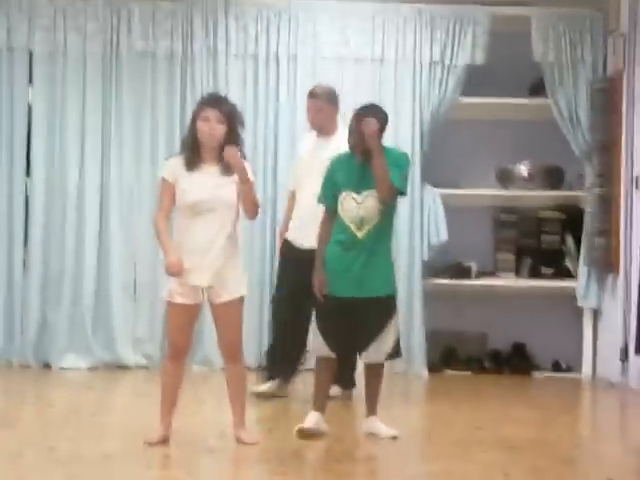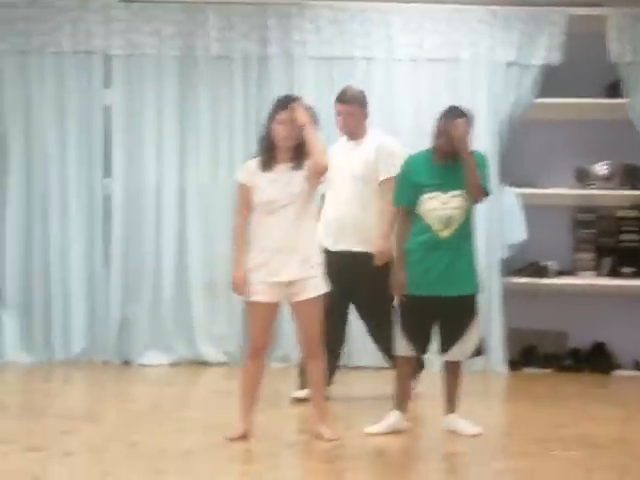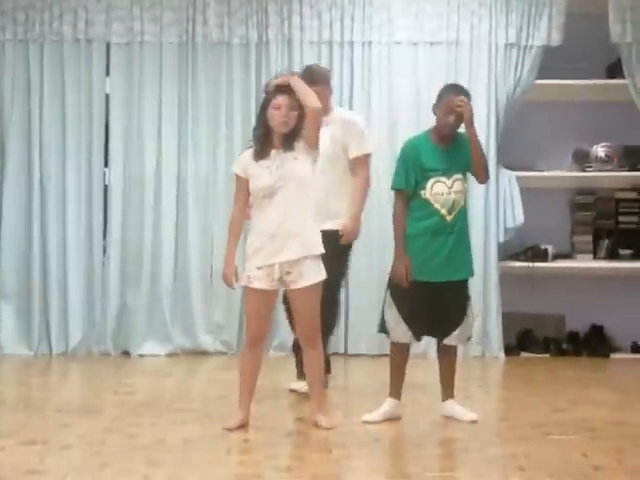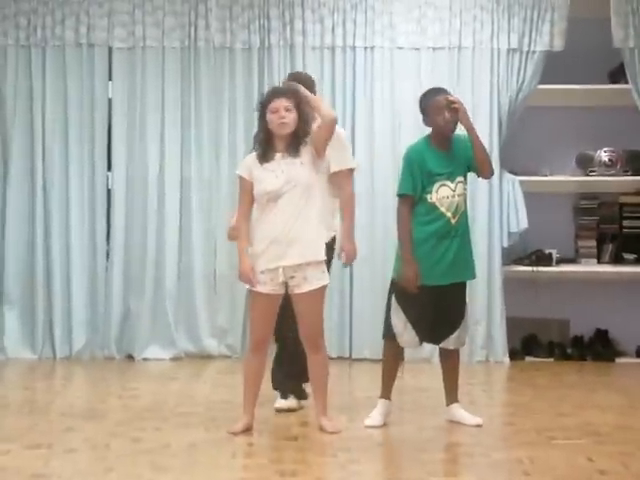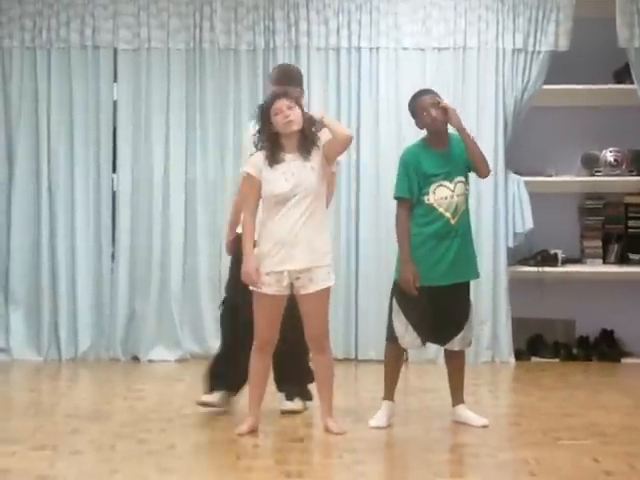
dt=0.3s
person 1, frame 1
left shoulder: (238, 168)
right shoulder: (176, 167)
left elbow: (252, 213)
right elbow: (161, 215)
left wrist: (242, 174)
right wrist: (169, 251)
left hip: (226, 271)
right hip: (186, 270)
left knee: (233, 351)
right knee: (176, 350)
left ankle: (240, 424)
right ankle: (165, 425)
person 1, frame 2
left shoulder: (308, 168)
right shoulder: (252, 170)
left elbow: (322, 163)
right elbow: (241, 220)
left wrist: (306, 119)
right wrist: (238, 265)
left hip: (304, 268)
right hip: (263, 269)
left knee: (313, 347)
right knee: (256, 348)
left ankle: (321, 420)
right ankle: (245, 421)
person 1, frame 3
left shoulder: (305, 148)
right shoulder: (249, 159)
left elbow: (316, 108)
right elbow: (239, 211)
left wrist: (292, 79)
right wrist: (229, 257)
left hip: (302, 254)
right hip: (261, 256)
left knee: (310, 336)
right knee: (254, 337)
left ankle: (319, 409)
right ankle: (243, 410)
person 1, frame 4
left shoulder: (310, 153)
right shoulder: (252, 163)
left elbow: (330, 119)
right elbow: (243, 214)
left wrist: (306, 94)
right wrist: (243, 256)
left hip: (306, 258)
right hip: (265, 260)
left knee: (313, 340)
right knee: (258, 341)
left ankle: (322, 413)
right ankle: (248, 414)
person 1, frame 5
left shoulder: (319, 155)
right shoulder: (260, 161)
left elbow: (346, 136)
right elbow: (248, 212)
left wrist: (320, 119)
right wrist: (247, 257)
left hip: (312, 260)
right hip: (271, 260)
left knee: (319, 340)
right knee: (263, 342)
left ankle: (327, 414)
right ankle: (253, 415)
person 2, frame 1
left shoulder: (396, 159)
right shoulder: (338, 164)
left elbow: (385, 196)
right elbow: (328, 218)
left wrist: (373, 147)
right wrist: (318, 265)
left hip: (375, 276)
right hip: (337, 273)
left knee: (375, 350)
right knee: (326, 346)
left ankle: (371, 417)
right ankle: (317, 414)
person 2, frame 2
left shoulder: (474, 161)
right shoulder: (414, 164)
left elbow: (477, 196)
right elbow: (403, 218)
left wrist: (464, 149)
right wrist: (398, 266)
left hip: (458, 275)
right hip: (417, 273)
left knee: (456, 347)
right knee: (407, 345)
left ankle: (452, 414)
right ankle: (399, 413)
person 2, frame 3
left shoulder: (466, 144)
right shoulder: (414, 148)
left elbow: (482, 177)
right elbow: (400, 203)
left wrist: (471, 128)
right wrist: (400, 254)
left hip: (454, 259)
right hip: (416, 258)
left knee: (450, 332)
right knee: (401, 331)
left ankle: (448, 400)
right ankle: (393, 400)
person 2, frame 4
left shoulder: (463, 145)
right shoulder: (417, 153)
left elbow: (487, 172)
right elbow: (404, 208)
left wrist: (469, 125)
right wrist: (407, 260)
left hip: (454, 262)
right hip: (420, 262)
left knee: (452, 336)
right knee: (397, 334)
left ankle: (452, 404)
right ankle: (384, 402)
person 2, frame 5
left shoulder: (461, 146)
right shoulder: (412, 156)
left elbow: (484, 171)
right elbow: (403, 212)
left wrist: (460, 126)
right wrist: (406, 262)
left hip: (456, 262)
right hip: (420, 263)
left knee: (456, 336)
right knee: (398, 335)
left ankle: (458, 405)
right ankle: (387, 403)
person 3, frame 1
left shoulder: (351, 144)
right shoulder: (305, 144)
right wrist: (283, 231)
right hip: (297, 243)
right knee: (285, 309)
left ankle: (343, 380)
right ankle: (279, 375)
person 3, frame 2
left shoulder: (382, 146)
right shoulder: (334, 149)
left elbow: (389, 196)
left wrist: (385, 240)
right wrist: (317, 230)
left hip: (365, 250)
right hip: (329, 247)
left knee: (380, 315)
right knee: (325, 318)
person 3, frame 3
left shoulder: (348, 123)
left elbow: (361, 173)
left wrist: (354, 217)
left hip: (334, 228)
left knee: (322, 296)
right ankle: (308, 367)
person 3, frame 4
left shoulder: (330, 135)
left elbow: (343, 186)
left wrist: (348, 233)
right wrist: (240, 220)
left knee: (299, 309)
right knee: (280, 308)
left ankle: (289, 386)
right ankle: (290, 378)
person 3, frame 5
right shoulder: (257, 128)
left elbow: (326, 181)
right wrist: (232, 228)
left knee: (292, 318)
right knee: (237, 310)
left ankle: (294, 388)
right ankle: (224, 385)
